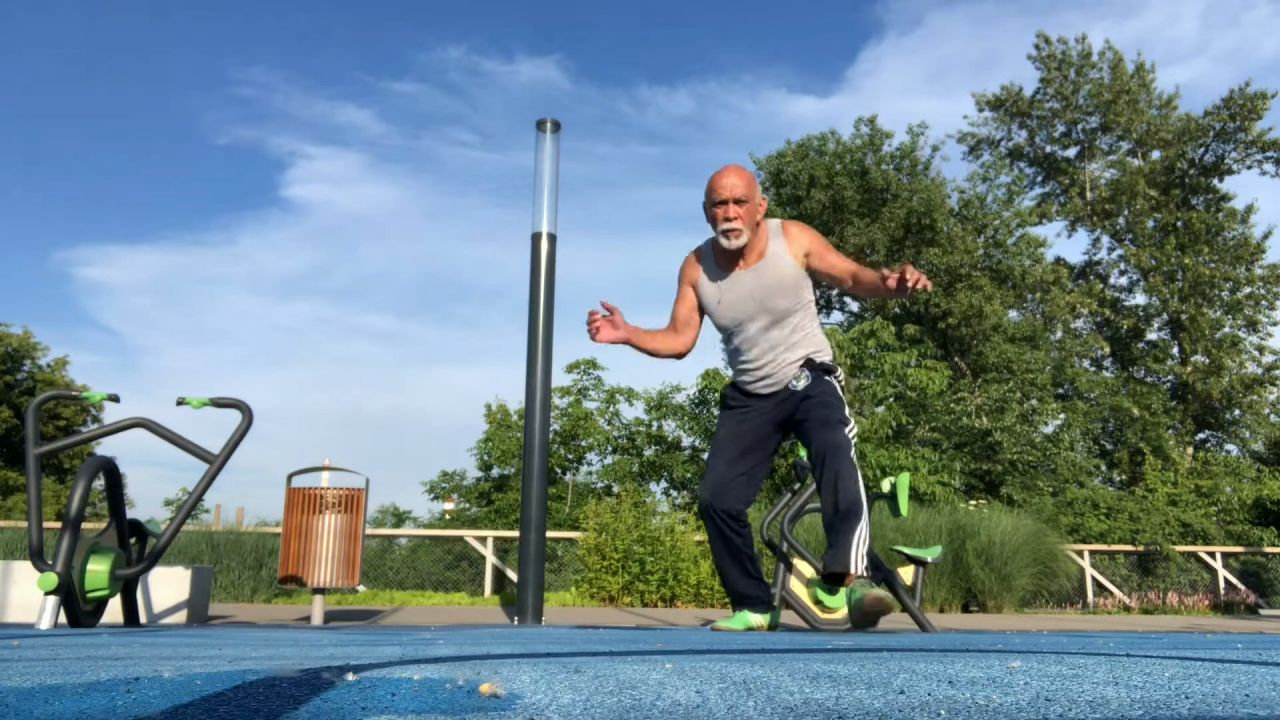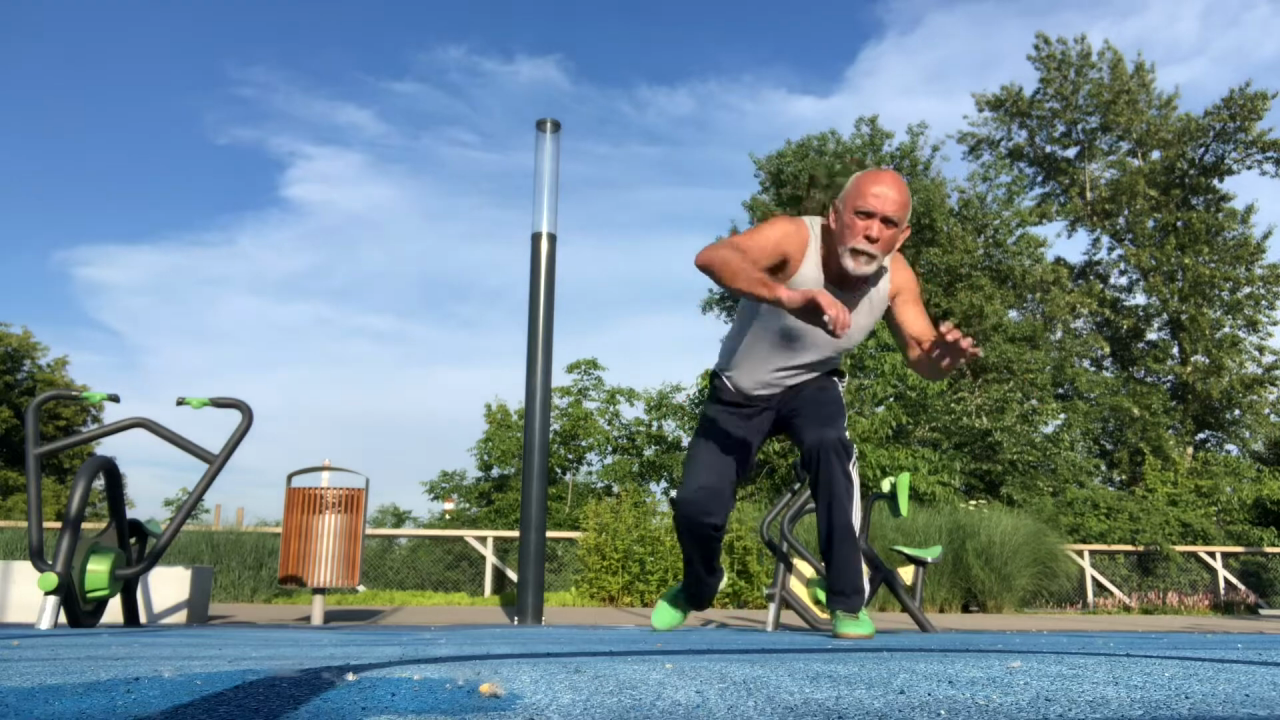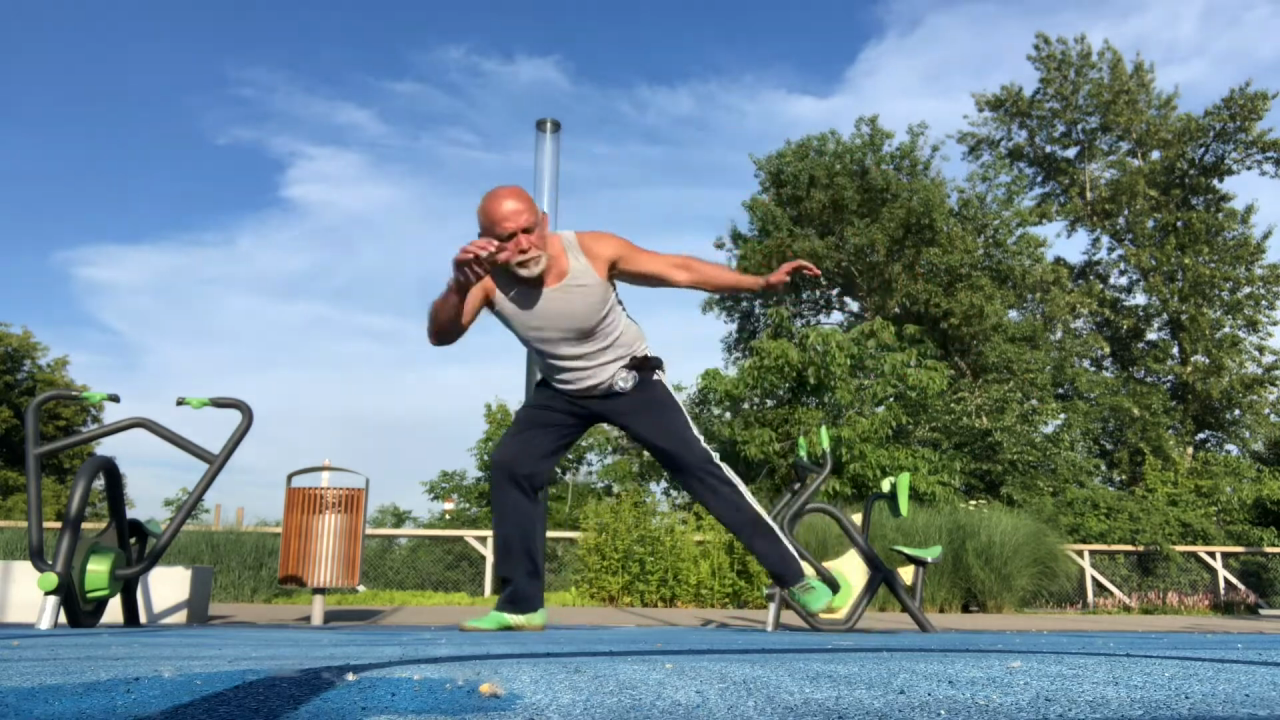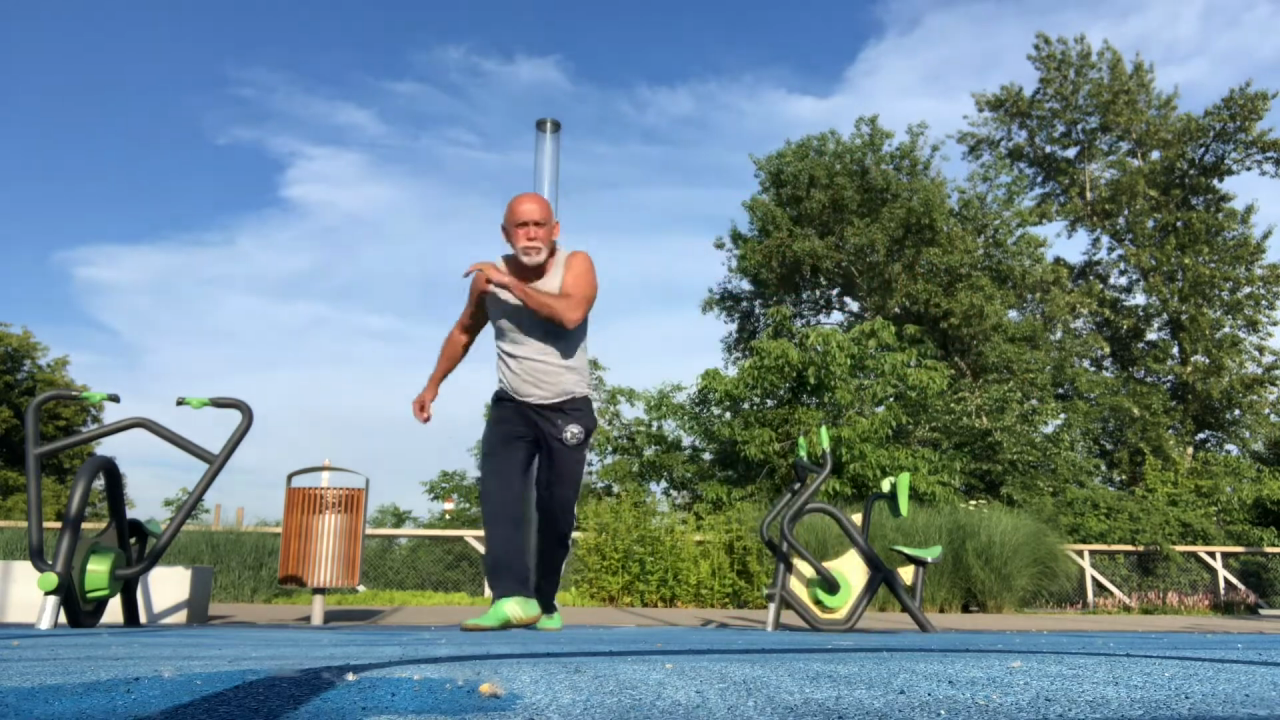
dt=0.7s
person 1, frame 1
left shoulder: (794, 238)
right shoulder: (696, 266)
left elbow: (855, 280)
right elbow: (678, 340)
left wrist: (891, 280)
right wrist: (626, 335)
left hip: (811, 383)
right hip: (751, 399)
left knee: (834, 449)
right knee: (716, 499)
left ankle: (848, 577)
right ankle: (753, 605)
person 1, frame 2
left shoulder: (899, 270)
right shoulder: (792, 236)
left elbow: (922, 356)
right elbow: (711, 258)
left wrist: (945, 352)
right wrist: (795, 296)
left hip: (812, 387)
right hip: (736, 391)
left knee: (829, 454)
right knee: (697, 506)
left ankle: (847, 604)
right ankle: (696, 590)
person 1, frame 3
left shoulder: (594, 249)
right shoulder: (484, 275)
left elbow: (678, 270)
right elbow: (441, 335)
left wrist: (762, 283)
right wrist: (460, 281)
left hip: (628, 378)
right hip: (561, 390)
left knee: (694, 463)
right knee: (509, 468)
left ankle: (793, 576)
right ankle: (521, 603)
person 1, frame 4
left shoulder: (576, 264)
right shoulder: (486, 277)
left elbow: (571, 316)
right elbow: (463, 332)
left wrist: (510, 284)
right wrist: (431, 386)
left hip: (566, 409)
right hip: (512, 405)
left knee: (558, 515)
right knee: (498, 482)
left ankle: (543, 600)
right ankle: (513, 599)
